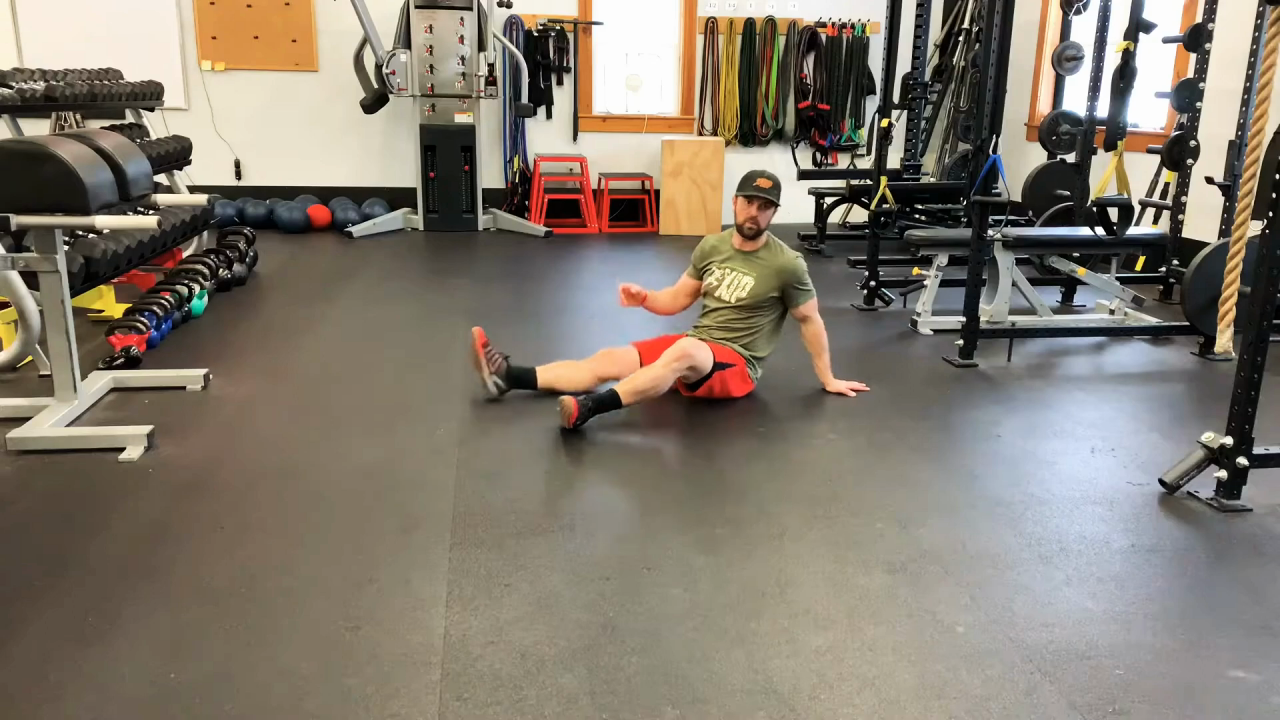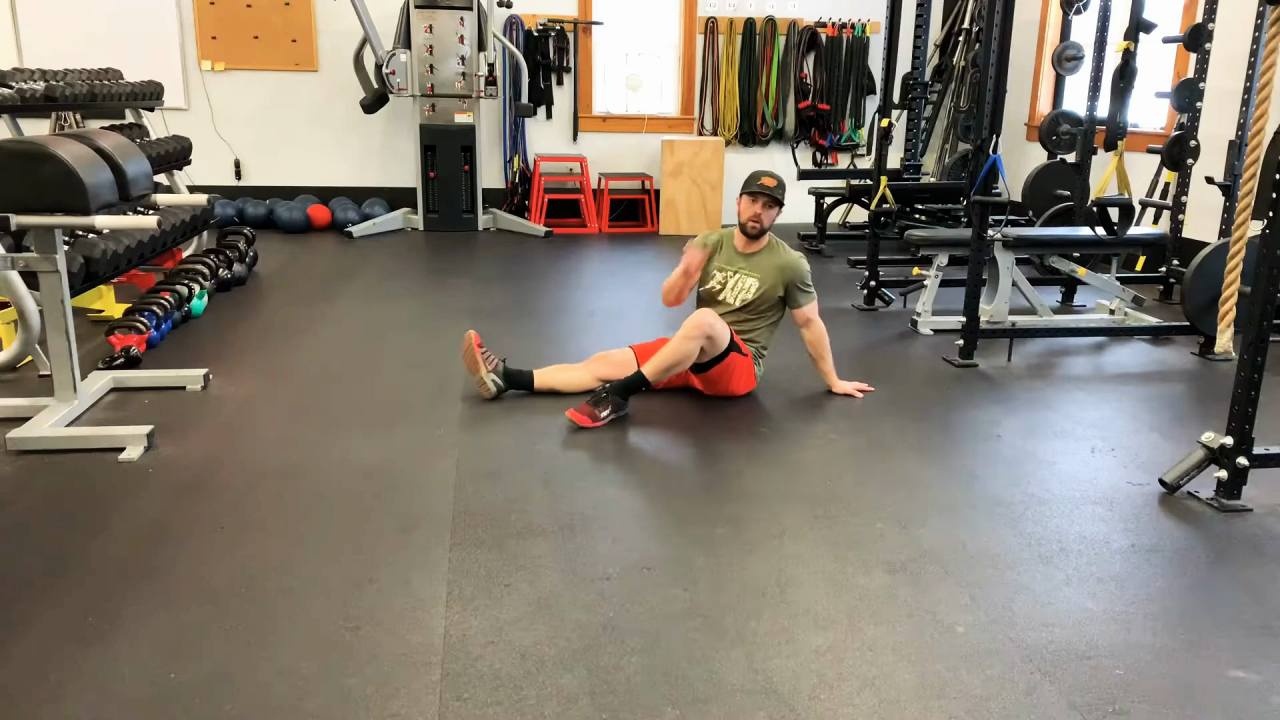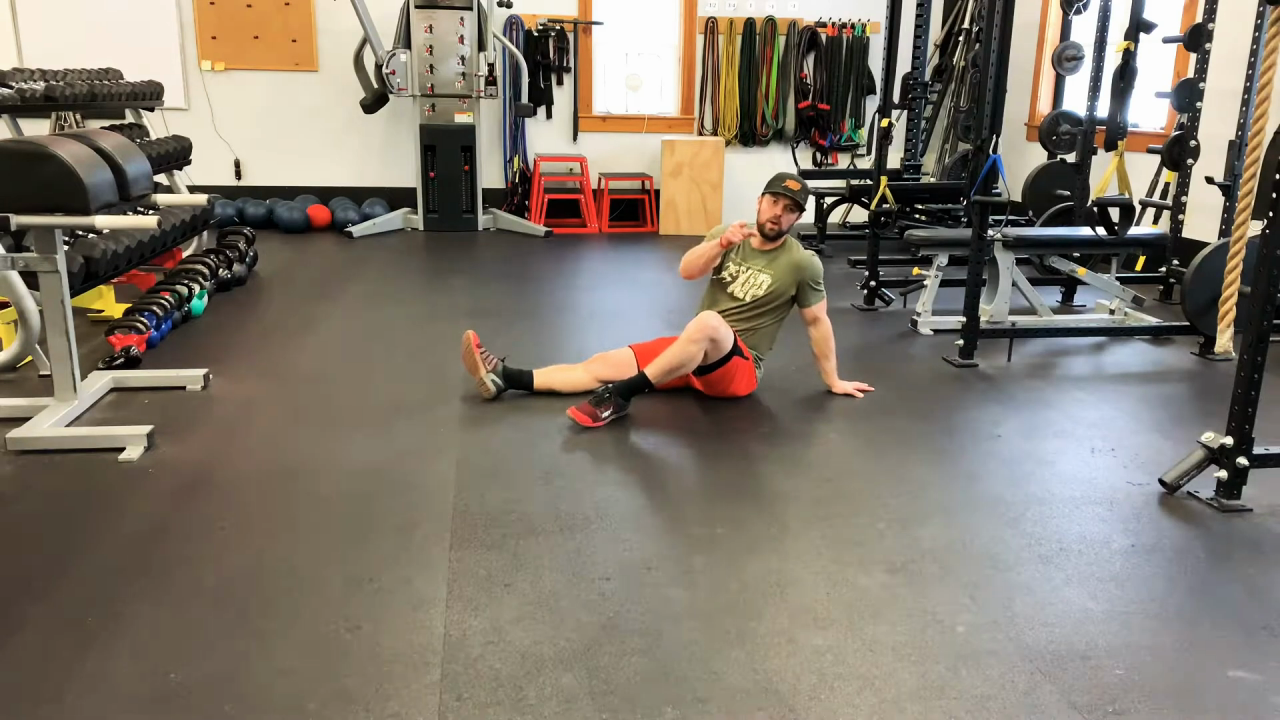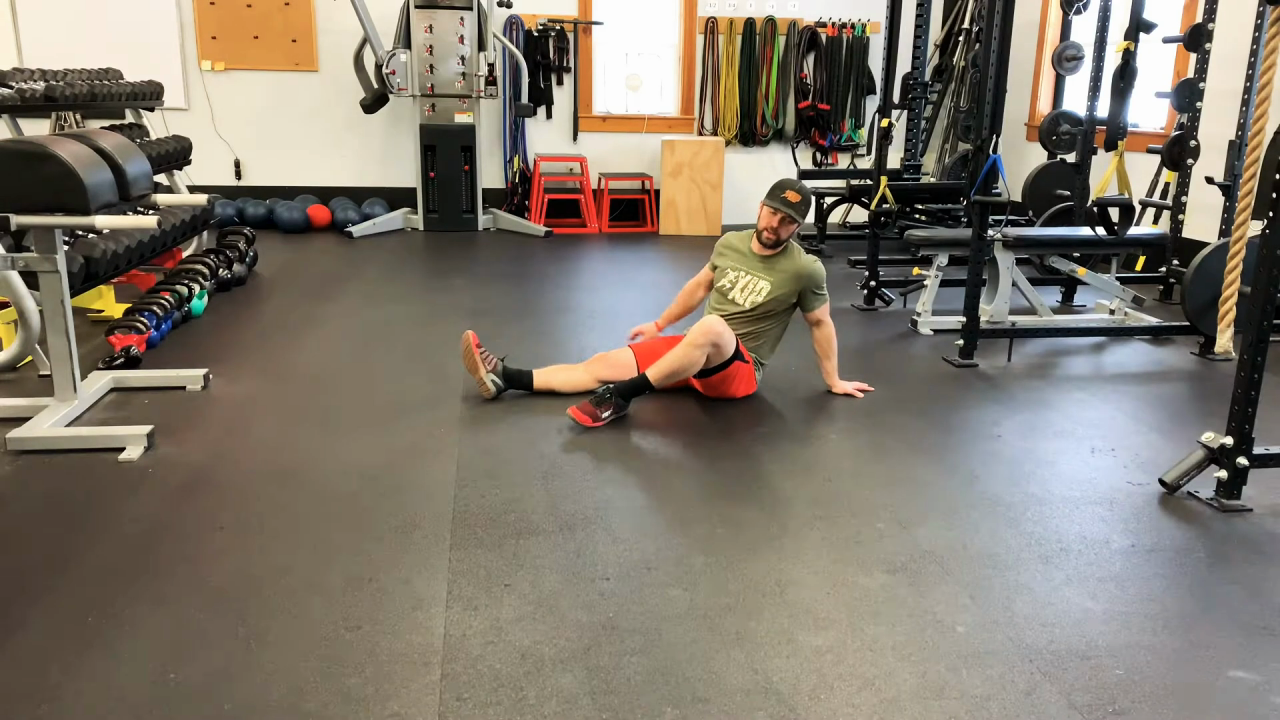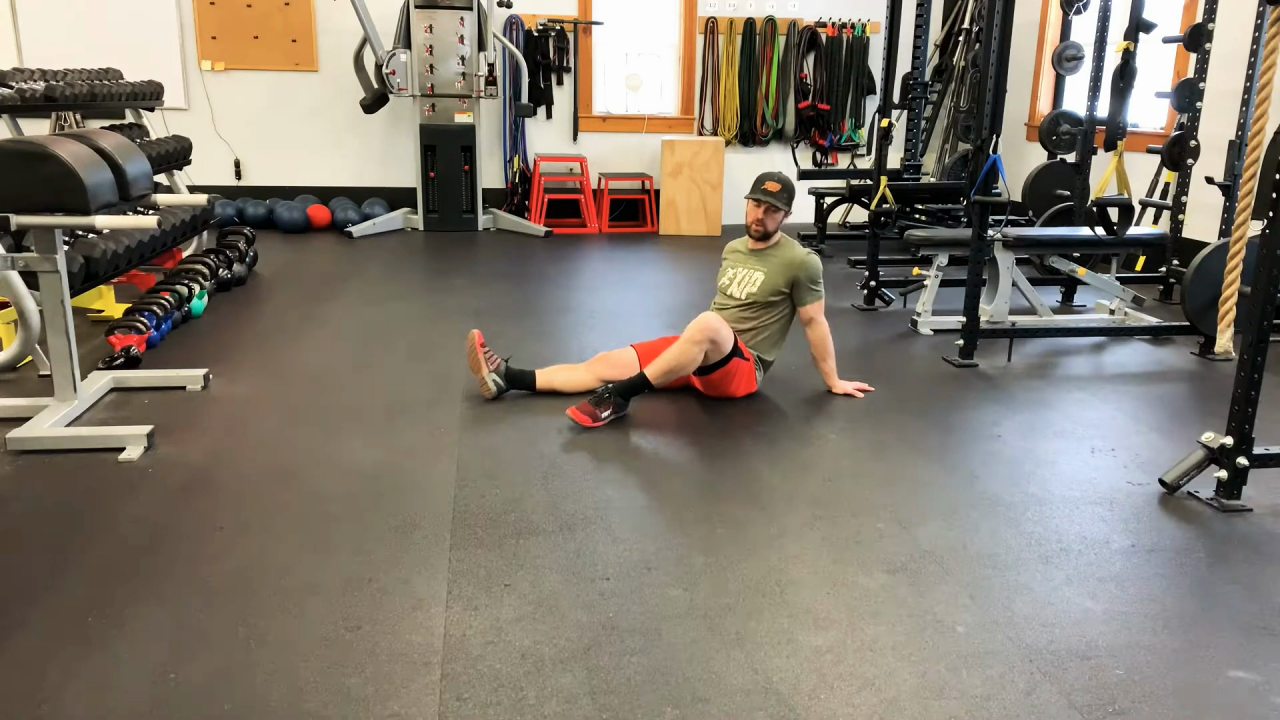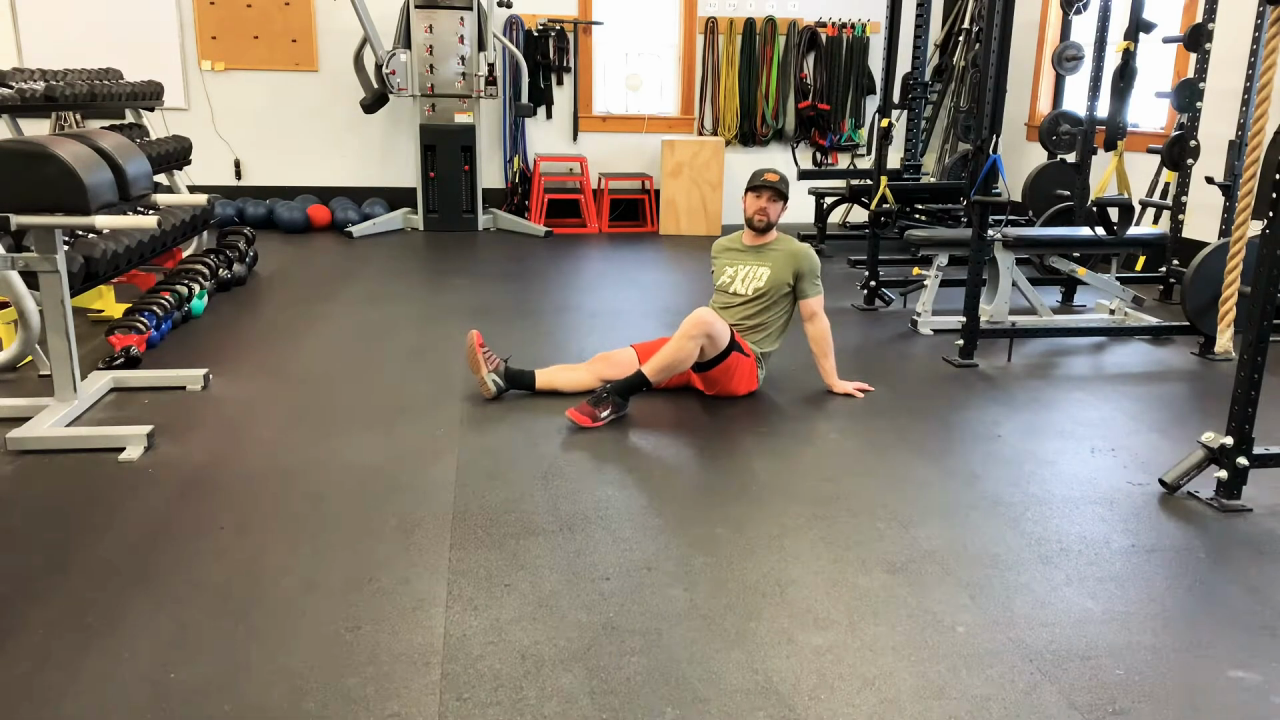
dt=0.4s
person 1, frame 1
left shoulder: (788, 265)
right shoulder: (711, 246)
left elbow: (809, 319)
right elbow: (679, 298)
left wrist: (828, 379)
right wrist: (645, 298)
left hip: (735, 368)
right hip: (692, 353)
left knee: (685, 349)
right knee: (605, 361)
left ankle: (589, 408)
right ankle: (508, 377)
person 1, frame 2
left shoulder: (789, 265)
right shoulder: (708, 244)
left elbow: (810, 322)
right elbow: (671, 299)
left wrist: (833, 381)
right wrist: (686, 272)
left hip: (736, 366)
right hip: (692, 355)
left knee: (703, 320)
right knee: (602, 363)
left ankle: (617, 395)
right ankle: (504, 378)
person 1, frame 3
left shoulder: (802, 264)
right shoulder: (726, 235)
left elbow: (817, 321)
right elbow: (686, 271)
left wrist: (832, 380)
right wrist: (722, 244)
left hip: (738, 367)
right hip: (692, 352)
left knee: (707, 323)
right knee: (602, 364)
left ankle: (621, 396)
right ankle: (504, 378)
person 1, frame 4
left shoulder: (804, 270)
right shoulder: (730, 243)
left elbow: (821, 323)
left wrist: (833, 380)
right wrist: (659, 324)
left hip: (738, 368)
right hip: (694, 351)
left knee: (711, 327)
right knee: (602, 363)
left ankle: (621, 396)
right ankle: (504, 378)
person 1, frame 5
left shoulder: (800, 262)
right shoulder: (733, 249)
left elbow: (814, 322)
left wrist: (833, 381)
left hip: (741, 368)
right hip: (695, 355)
left knee: (707, 323)
right knee: (604, 363)
left ankle: (620, 396)
right ankle: (506, 378)
person 1, frame 6
left shoulder: (799, 256)
right shoulder: (722, 247)
left elbow: (814, 317)
left wrist: (833, 380)
left hip: (741, 366)
right hip: (696, 356)
left knee: (702, 319)
right knee: (606, 363)
left ankle: (619, 396)
right ankle: (506, 379)
